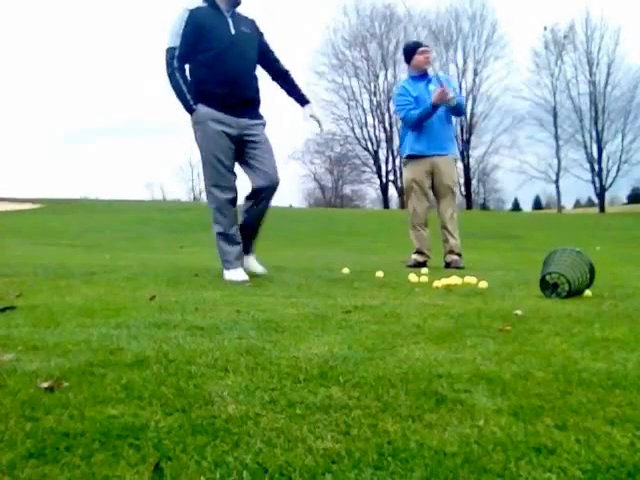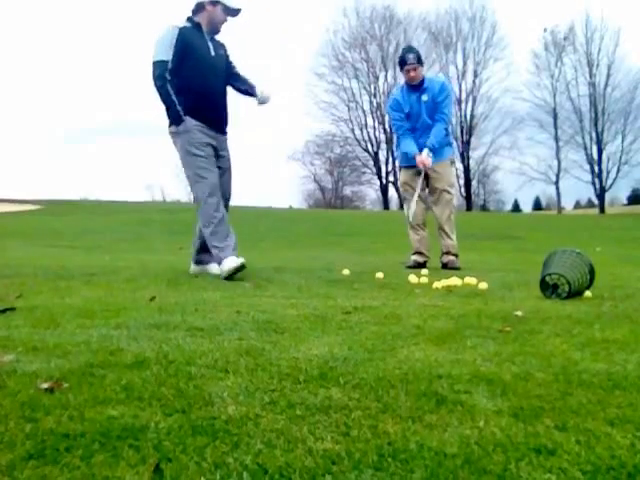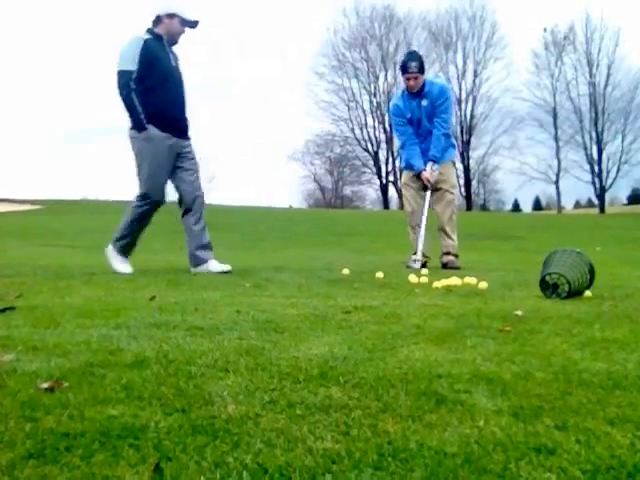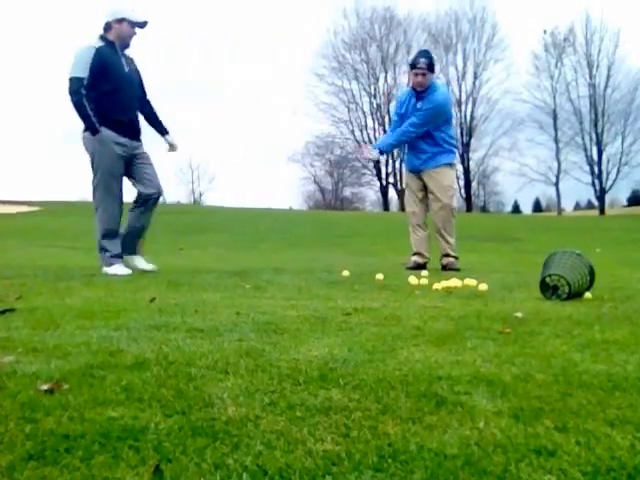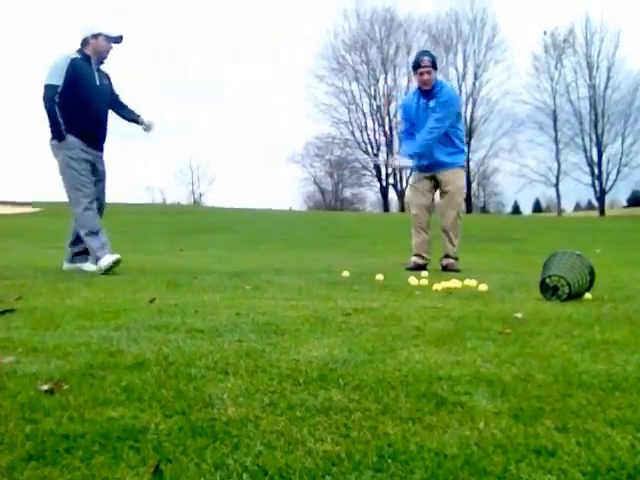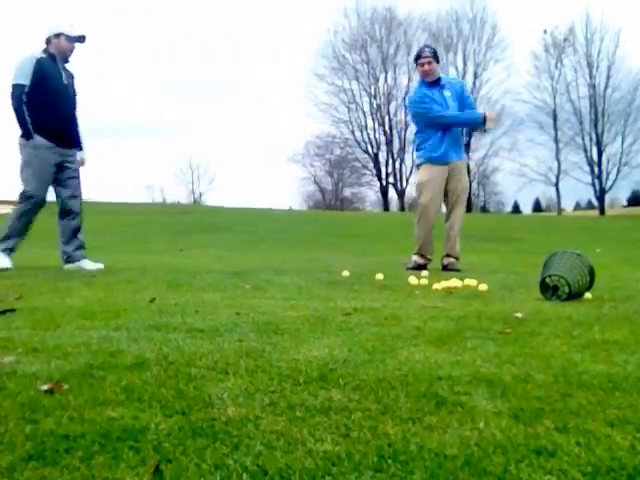
dt=0.4s
person 1, frame 1
left shoulder: (248, 26)
left elbow: (273, 65)
right elbow: (174, 64)
left wrist: (304, 102)
right wrist: (192, 106)
left hip: (250, 119)
right hip: (213, 118)
left knee: (267, 181)
right knee: (222, 191)
left ankle: (244, 247)
right ankle: (231, 261)
person 1, frame 2
left shoulder: (219, 48)
right shoulder: (177, 35)
left elbow: (233, 77)
right elbow: (161, 76)
left wrist: (255, 91)
right wrist: (179, 117)
left hip: (217, 131)
right hip: (191, 128)
left knee: (220, 195)
right knee: (208, 190)
left ankle: (203, 259)
right ankle: (225, 256)
person 1, frame 3
left shoulder: (171, 55)
right shoulder: (140, 45)
right elbow: (126, 86)
left wrist: (185, 131)
right wrist: (142, 126)
left hip: (179, 138)
right hip: (153, 135)
left knee: (193, 196)
right knee: (152, 195)
left ankle: (202, 258)
right ankle: (118, 248)
person 1, frame 4
left shoulder: (129, 62)
right shoulder: (92, 53)
left elbow: (142, 101)
right elbow: (77, 92)
left wrist: (164, 132)
right wrist: (96, 130)
left hip: (133, 141)
right hip: (106, 139)
left knee: (151, 191)
right knee: (109, 201)
left ankle: (129, 251)
right ankle: (111, 258)
person 1, frame 5
left shoulder: (103, 77)
right shoulder: (68, 63)
left elbow: (117, 104)
right elbow: (51, 98)
left wrist: (139, 119)
right wrist: (62, 136)
left hip: (95, 149)
right hip: (72, 145)
left knee: (95, 203)
right knee: (83, 200)
left ankle: (76, 257)
right ankle: (101, 254)
person 1, frame 6
left shoulder: (67, 75)
right shoulder: (33, 64)
left wrist: (79, 147)
right wrist: (30, 136)
left hip: (66, 149)
right hip: (40, 145)
left knee: (72, 203)
right knee: (33, 196)
left ankle: (74, 257)
person 2, frame 1
left shoulder: (441, 81)
right shoulder: (402, 90)
left elbow: (458, 111)
right elbow: (410, 117)
left wrist: (452, 99)
right wrist: (433, 102)
left hip: (445, 153)
right hip: (415, 155)
left knee: (448, 205)
right knee: (417, 207)
left ankle: (452, 253)
right ankle: (420, 253)
person 2, frame 2
left shoulder: (441, 86)
right shoulder: (396, 99)
left elbow: (443, 121)
right elbow: (401, 132)
left wrist: (429, 149)
right wrist: (415, 154)
left hip: (439, 157)
right hip: (410, 161)
left knee: (445, 207)
right knee: (414, 211)
left ankle: (449, 254)
right ankle: (419, 254)
person 2, frame 3
left shoulder: (441, 90)
right shoulder: (397, 104)
left elbow: (441, 128)
right elbow: (407, 140)
left wrist: (433, 162)
right wrist: (421, 168)
left hip: (441, 159)
right hip: (412, 164)
left knee: (446, 208)
right knee: (414, 211)
left ankle: (449, 254)
right ankle: (420, 254)
person 2, frame 4
left shoulder: (439, 98)
right shoulder: (404, 97)
left elbow: (411, 129)
right elbow: (396, 129)
left wrist: (379, 149)
right wrist: (378, 146)
left hip: (439, 161)
right hip: (413, 163)
left knee: (443, 209)
right knee: (415, 212)
left ankle: (449, 256)
right ankle: (419, 256)
person 2, frame 5
left shoulder: (449, 95)
right shoulder: (408, 102)
left elbow: (434, 129)
right elbow: (408, 134)
left wrist: (409, 154)
right wrist: (405, 155)
left hip: (451, 163)
right hip: (422, 165)
left knee: (451, 212)
right knee: (418, 210)
left ankle: (450, 257)
right ankle: (420, 256)
person 2, frame 6
left shoulder: (457, 87)
right shoulder: (417, 97)
left elbow: (469, 113)
right elbow: (444, 118)
left wrist: (480, 120)
right wrist: (482, 117)
left hip: (456, 158)
right hip: (430, 160)
left knee: (456, 209)
right knee: (426, 208)
left ankle: (450, 256)
right ankle: (421, 256)
